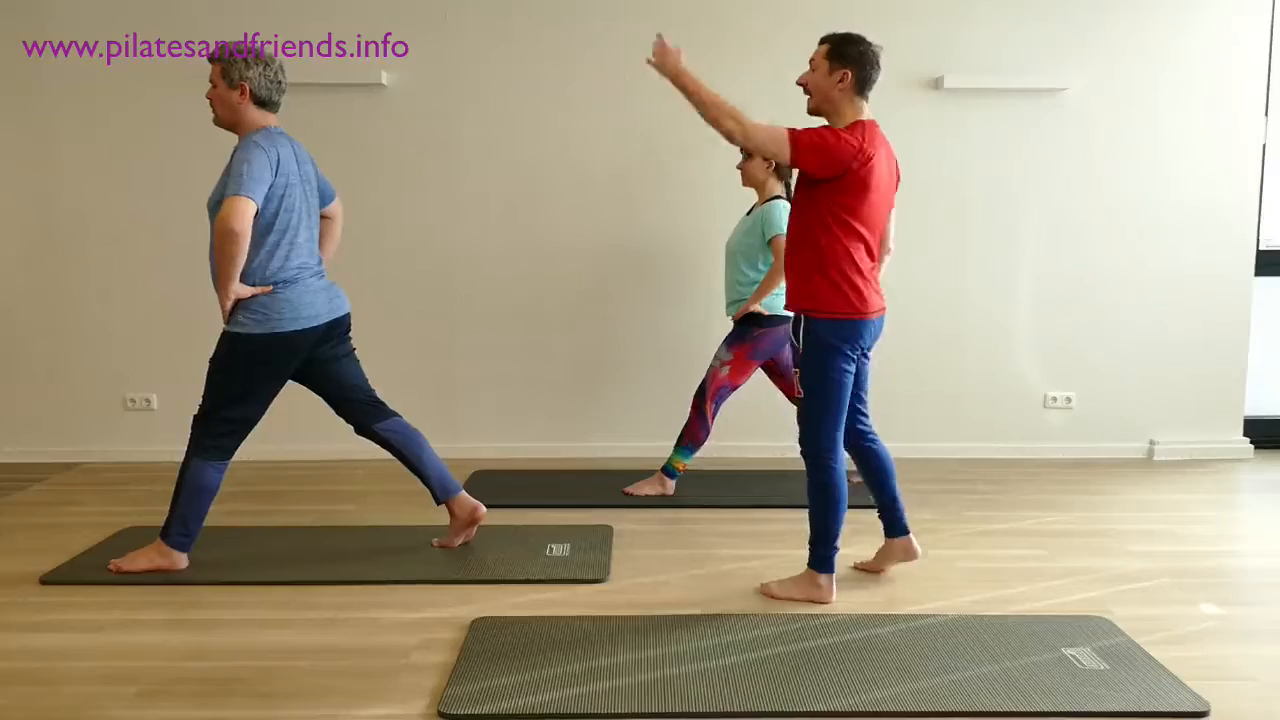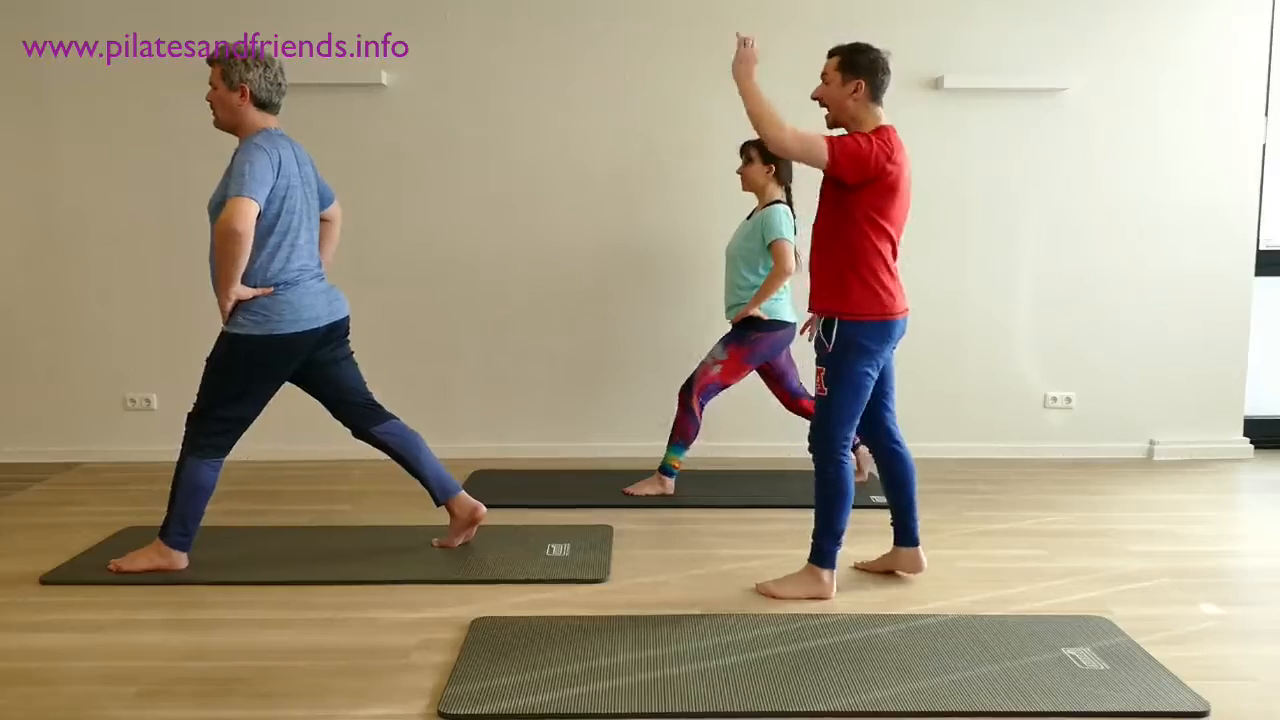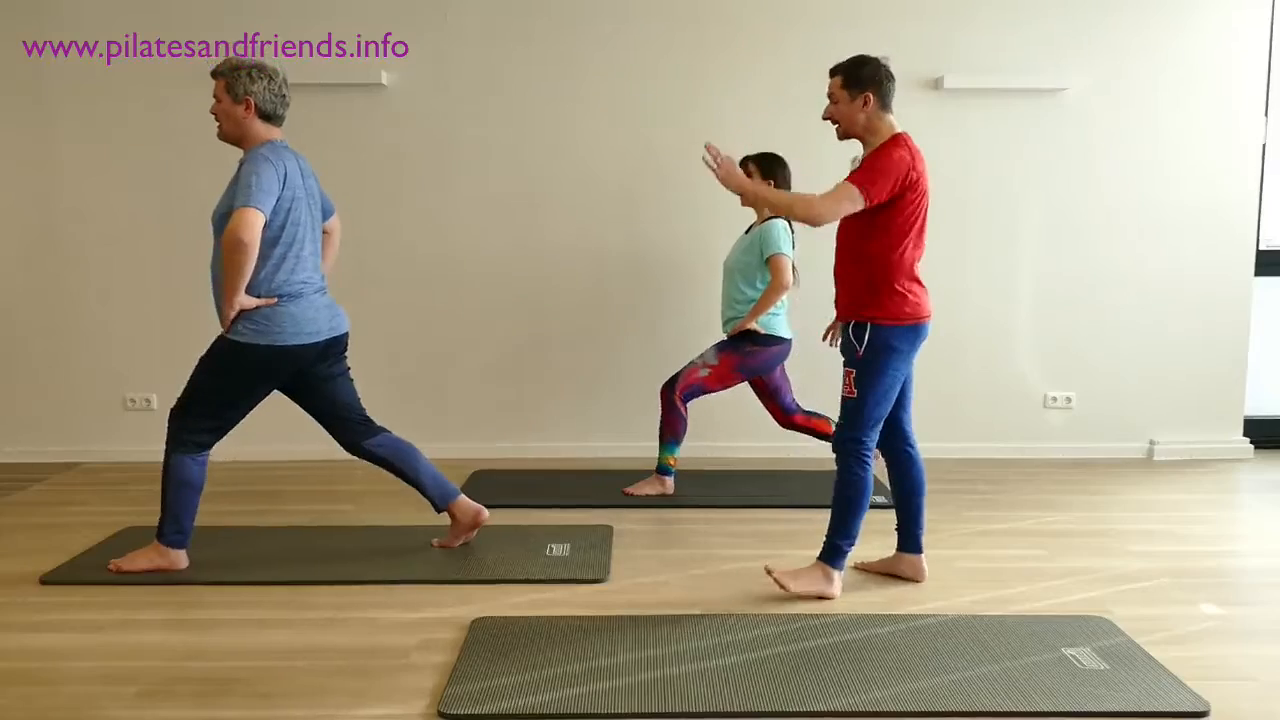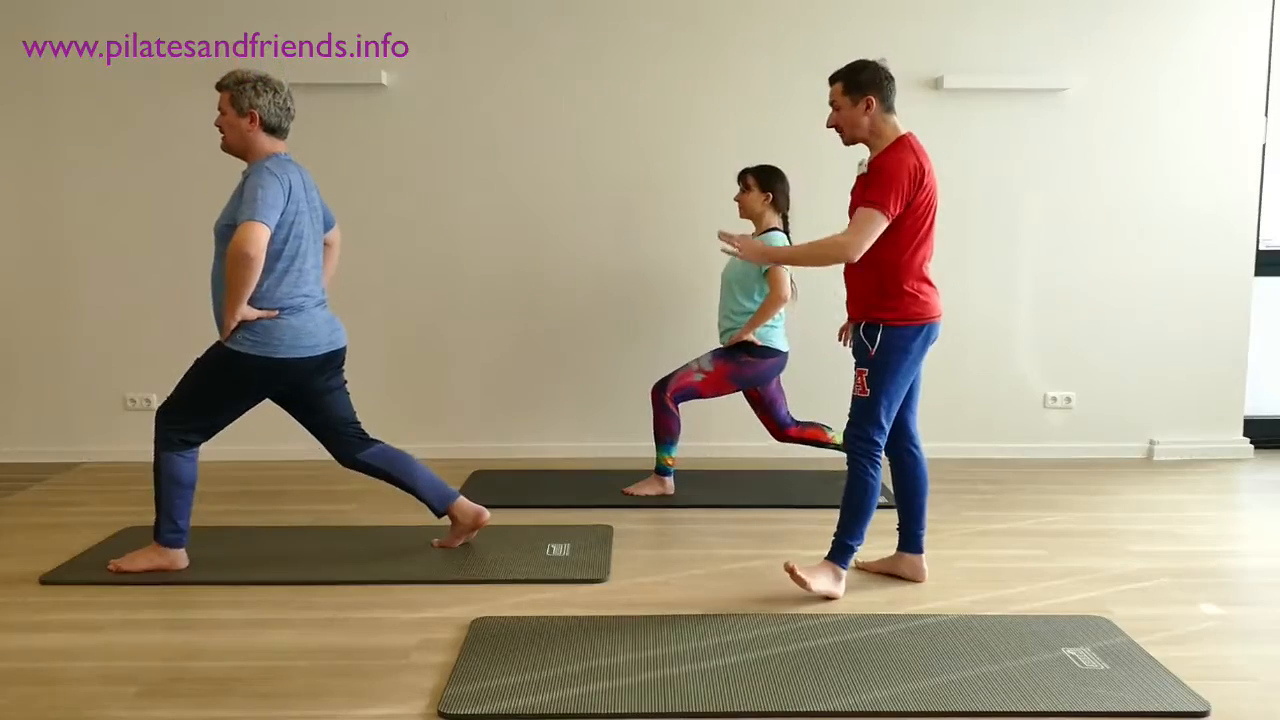
dt=0.3s
person 1, frame 1
left shoulder: (843, 147)
right shoulder: (875, 147)
left elbow: (741, 131)
left wrist: (678, 73)
left hip: (829, 320)
right hip: (860, 313)
left knee: (821, 445)
right knee: (856, 428)
left ankle: (819, 575)
right ankle: (899, 537)
person 1, frame 2
left shoulder: (871, 149)
right shoulder: (875, 149)
left elbow: (780, 139)
left wrist: (746, 77)
right wrist: (832, 303)
left hip: (858, 323)
right hip: (875, 316)
left knee: (830, 443)
right knee: (880, 432)
left ankle: (819, 571)
right ankle: (909, 547)
person 1, frame 3
left shoulder: (893, 159)
right shoulder: (888, 157)
left elbow: (818, 210)
left wrist: (742, 185)
right wrist: (850, 311)
left hip: (884, 326)
right hip: (891, 320)
left knee: (853, 444)
right knee: (896, 438)
left ankle: (828, 569)
right ankle: (910, 554)
person 1, frame 4
left shoulder: (898, 162)
right shoulder: (894, 158)
left elbow: (852, 247)
left wrist: (770, 253)
right wrist: (861, 313)
left hip: (895, 325)
right hip: (900, 321)
left knee: (865, 442)
right knee: (899, 439)
left ankle: (836, 567)
right ankle: (911, 554)
person 2, frame 1
left shoulder: (256, 150)
right shoulder: (292, 149)
left elbow: (235, 221)
right elbow: (333, 212)
left wrist: (229, 287)
left hip: (271, 325)
right hip: (322, 315)
left knee: (214, 433)
right knee: (369, 413)
left ankle: (172, 548)
right ankle: (459, 502)
person 2, frame 2
left shoulder: (257, 151)
right shoulder: (291, 151)
left elbow: (237, 222)
right elbow: (331, 214)
left wrist: (228, 290)
left hip: (270, 326)
right hip: (321, 317)
left knee: (207, 432)
right knee: (366, 416)
left ankle: (171, 549)
right ankle: (459, 504)
person 2, frame 3
left shoulder: (263, 163)
right shoulder: (294, 163)
left elbow: (243, 233)
right elbow: (331, 226)
left wrist: (232, 299)
left hip: (268, 336)
right hip: (320, 330)
left knee: (189, 429)
right knee: (358, 432)
left ankle: (169, 548)
right ankle: (460, 507)
person 2, frame 4
left shoulder: (267, 175)
right shoulder: (296, 175)
left elbow: (249, 246)
right elbow: (331, 238)
left wrist: (234, 309)
left hip: (266, 346)
right hip: (317, 342)
left knee: (175, 427)
right knee: (353, 445)
left ankle: (168, 548)
right ankle: (460, 509)
person 3, frame 1
left shoulder: (775, 209)
right shoulder: (760, 208)
left elbow: (787, 261)
left wrist: (753, 303)
left hip: (764, 323)
right hip: (769, 324)
left knee: (709, 395)
right knee: (802, 396)
left ankle: (665, 479)
person 3, frame 2
left shoulder: (775, 213)
right shoulder: (760, 213)
left elbow: (785, 266)
left wrist: (752, 306)
left hip: (764, 327)
right hip: (767, 328)
left knee: (694, 391)
right knee: (796, 398)
left ankle: (664, 478)
right ankle: (860, 448)
person 3, frame 3
left shoulder: (773, 228)
right shoulder: (758, 228)
left elbow: (783, 281)
left wrist: (749, 321)
left hip: (760, 341)
right hip: (762, 342)
left knee: (675, 391)
right knee: (791, 414)
left ankle: (663, 478)
person 3, frame 4
left shoulder: (772, 241)
right shoulder: (758, 239)
left elbow: (781, 293)
left wrist: (746, 331)
left hip: (757, 353)
right hip: (757, 354)
left knee: (665, 392)
right knee: (785, 428)
left ankle: (662, 478)
